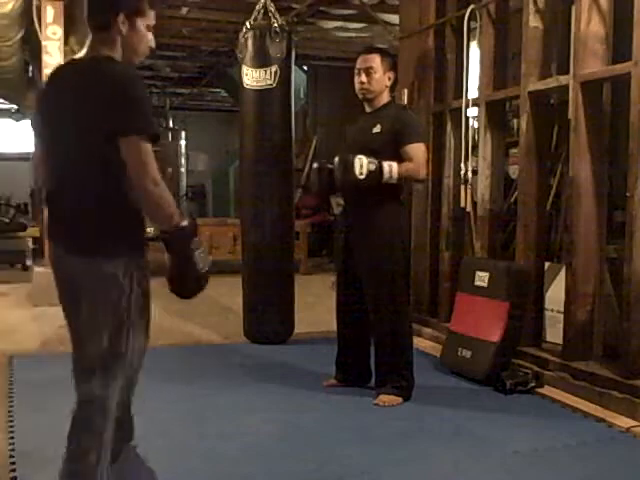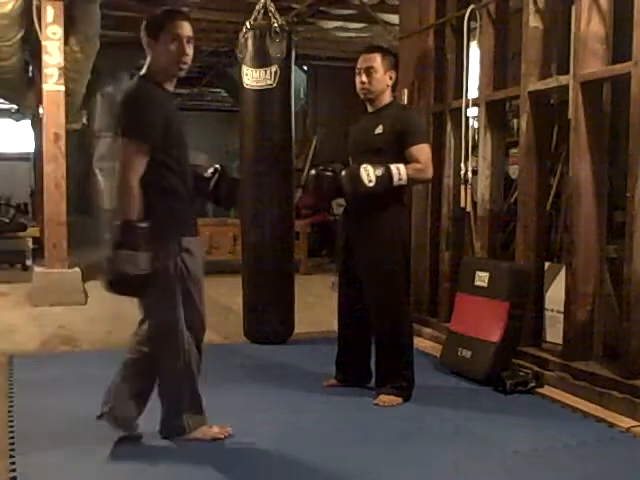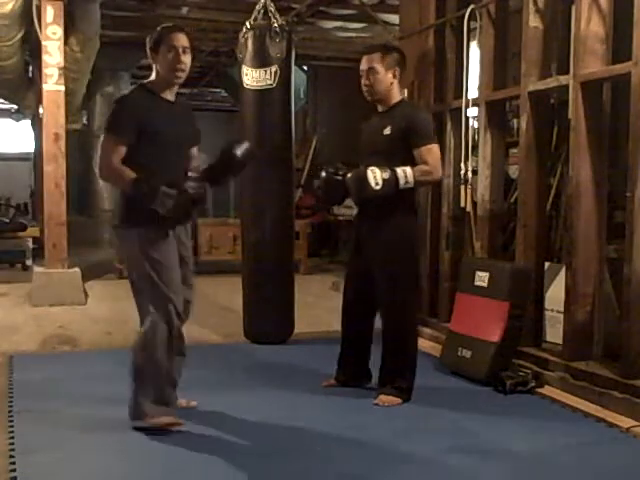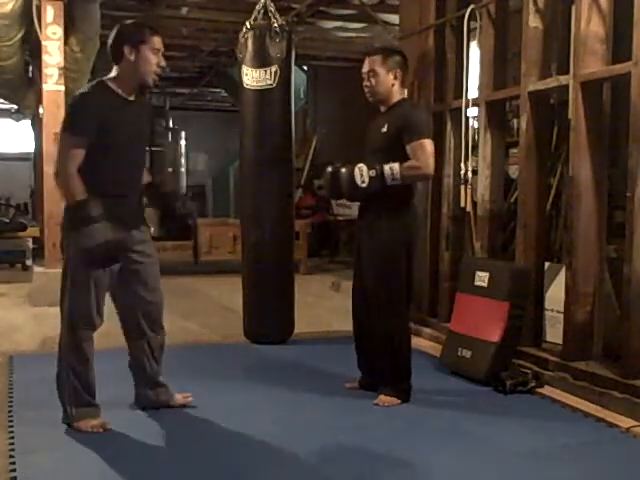
dt=0.7s
person 1, frame 1
left shoulder: (54, 85)
right shoulder: (122, 86)
left elbow: (43, 172)
right elbow: (146, 184)
right wrist: (183, 242)
left hip: (65, 244)
right hip: (112, 249)
left knee: (92, 352)
right knee: (111, 369)
person 1, frame 2
left shoulder: (157, 97)
right shoulder: (145, 100)
right elbow: (129, 178)
left hip: (164, 233)
right hip: (169, 236)
left knee: (159, 326)
right knee: (183, 328)
left ankle: (121, 407)
right ankle: (183, 420)
person 1, frame 3
left shoulder: (185, 113)
right shoulder: (132, 105)
right elbow: (108, 167)
left wrist: (216, 171)
right wrist: (149, 192)
left hip: (177, 224)
right hip: (143, 225)
left knee: (176, 310)
right knee: (163, 312)
left ankle: (161, 391)
right ankle: (147, 404)
person 1, frame 4
left shoulder: (142, 110)
right shoulder: (89, 102)
right elbow: (66, 170)
left wrist: (156, 192)
right wrist: (88, 218)
left hip: (134, 229)
right hip: (93, 229)
left knee: (147, 312)
right knee: (81, 319)
left ankle: (151, 390)
right ankle: (79, 407)
person 2, frame 1
left shoulder: (402, 119)
right shoulder: (356, 126)
left elbow: (418, 169)
left wrist: (374, 169)
right wrist: (336, 177)
left hip: (386, 221)
right hip: (354, 218)
left knee: (389, 303)
right knee: (350, 300)
left ankle: (397, 383)
right ankle: (351, 371)
person 2, frame 2
left shoulder: (404, 119)
right shoulder: (358, 126)
left elbow: (424, 170)
left wrist: (383, 174)
right wrist: (335, 182)
left hip: (387, 221)
right hip: (355, 219)
left knee: (389, 303)
right knee: (351, 300)
left ankle: (397, 383)
right ankle: (351, 371)
person 2, frame 3
left shoulder: (413, 118)
right shoulder: (371, 124)
left elbow: (432, 171)
left wrist: (389, 177)
right wrist: (347, 183)
left hip: (397, 223)
right hip: (367, 221)
left knee: (397, 304)
right knee: (356, 300)
left ankle: (397, 384)
right ankle: (352, 371)
person 2, frame 4
left shoulder: (411, 116)
right shoulder: (378, 121)
left elbow: (424, 167)
left wrist: (377, 174)
right wrist: (351, 180)
left hip: (393, 220)
right hip: (370, 218)
left knee: (390, 303)
right knee: (364, 301)
left ankle: (397, 384)
right ankle: (372, 375)
